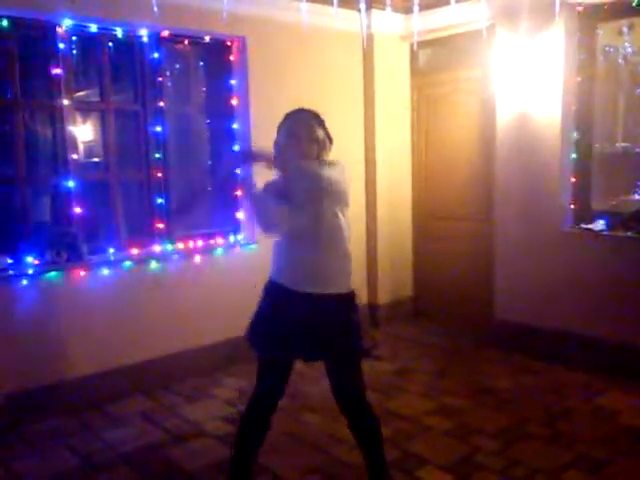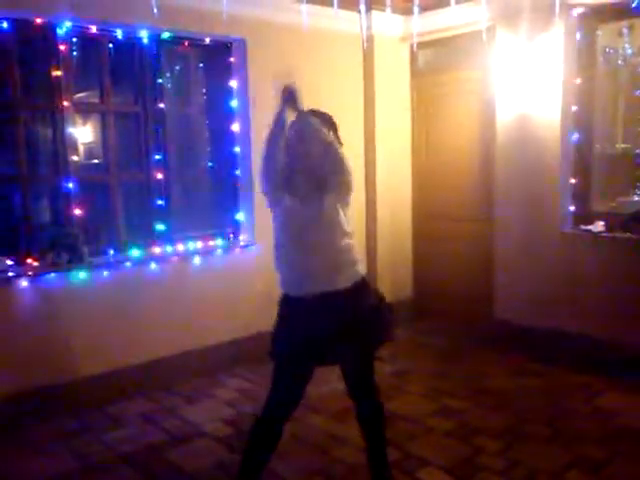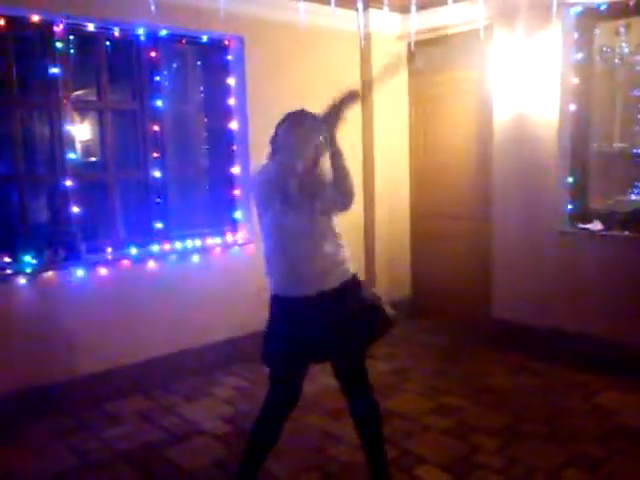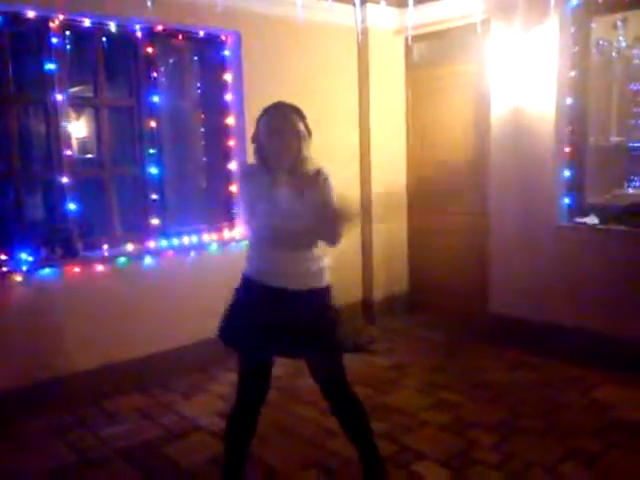
dt=0.2s
person 1, frame 1
left shoulder: (333, 176)
right shoulder: (273, 191)
left elbow: (316, 179)
right elbow: (270, 223)
left wrist: (267, 158)
right wrist: (246, 182)
left hip: (334, 303)
right hip: (286, 301)
left knee: (352, 398)
right knee: (264, 398)
person 1, frame 2
left shoulder: (335, 186)
right shoulder: (279, 186)
left elbow: (333, 161)
right elbow: (271, 165)
left wrist: (303, 114)
right wrist: (286, 112)
left hip: (349, 299)
right hip: (301, 307)
left knee: (364, 393)
right knee: (282, 402)
person 1, frame 3
left shoulder: (322, 189)
right shoulder: (267, 187)
left elbow: (344, 199)
right elbow: (283, 166)
left wrist: (329, 135)
right wrist: (322, 123)
left hip: (340, 298)
right hip: (292, 308)
left knee: (358, 391)
right knee: (279, 402)
person 1, frame 4
left shoulder: (317, 180)
right shoulder: (252, 177)
left elbow: (331, 235)
right elbow: (271, 220)
left wrist: (329, 216)
right wrist: (316, 215)
left hip: (310, 298)
right hip: (262, 297)
left knee: (336, 389)
right knee: (250, 395)
